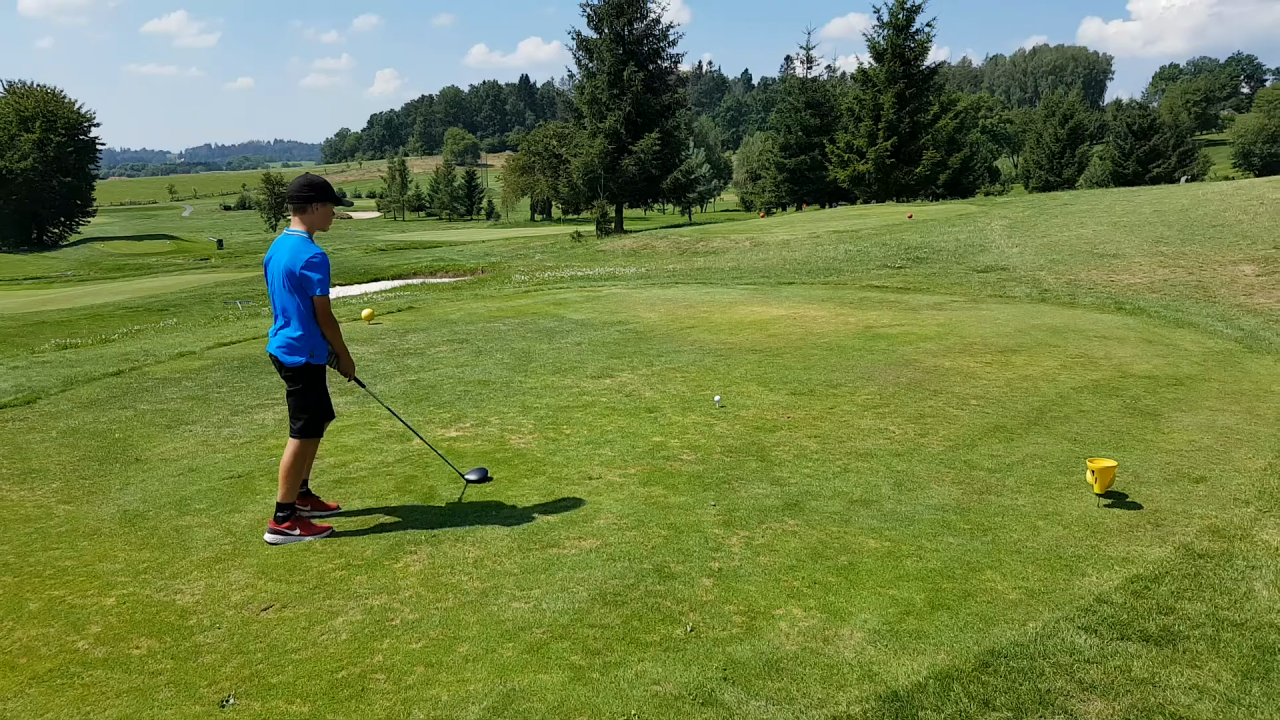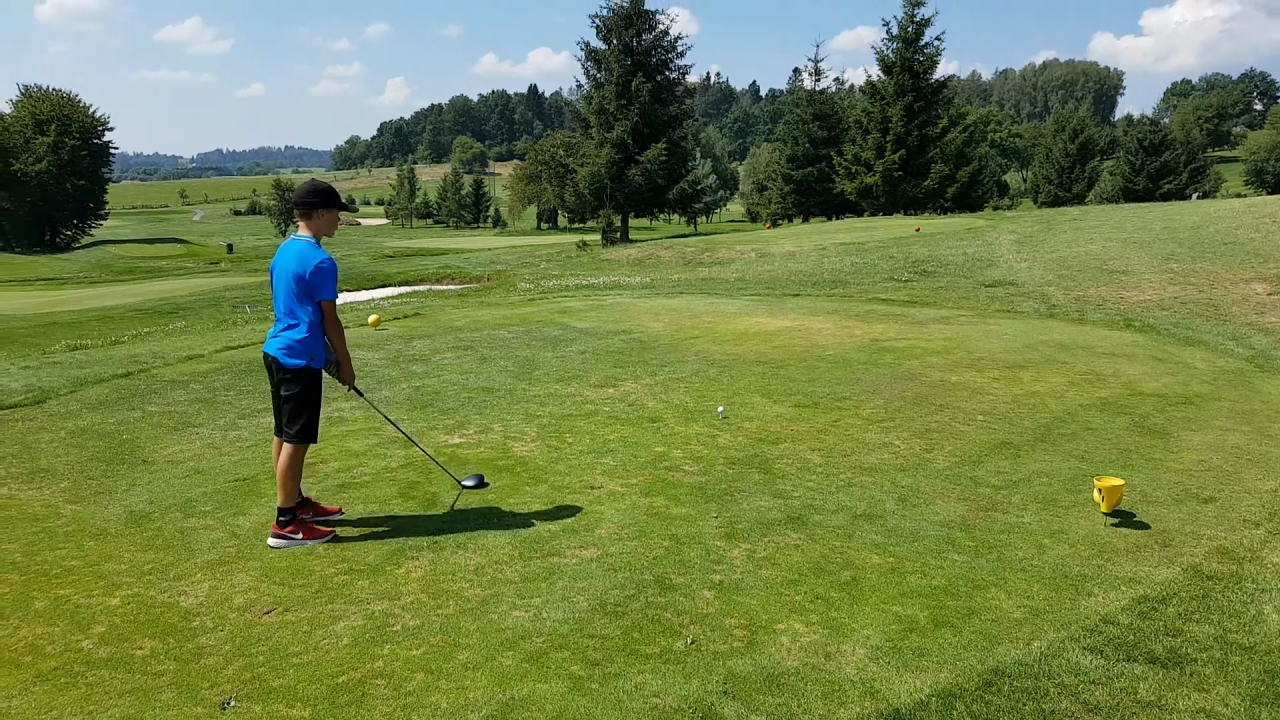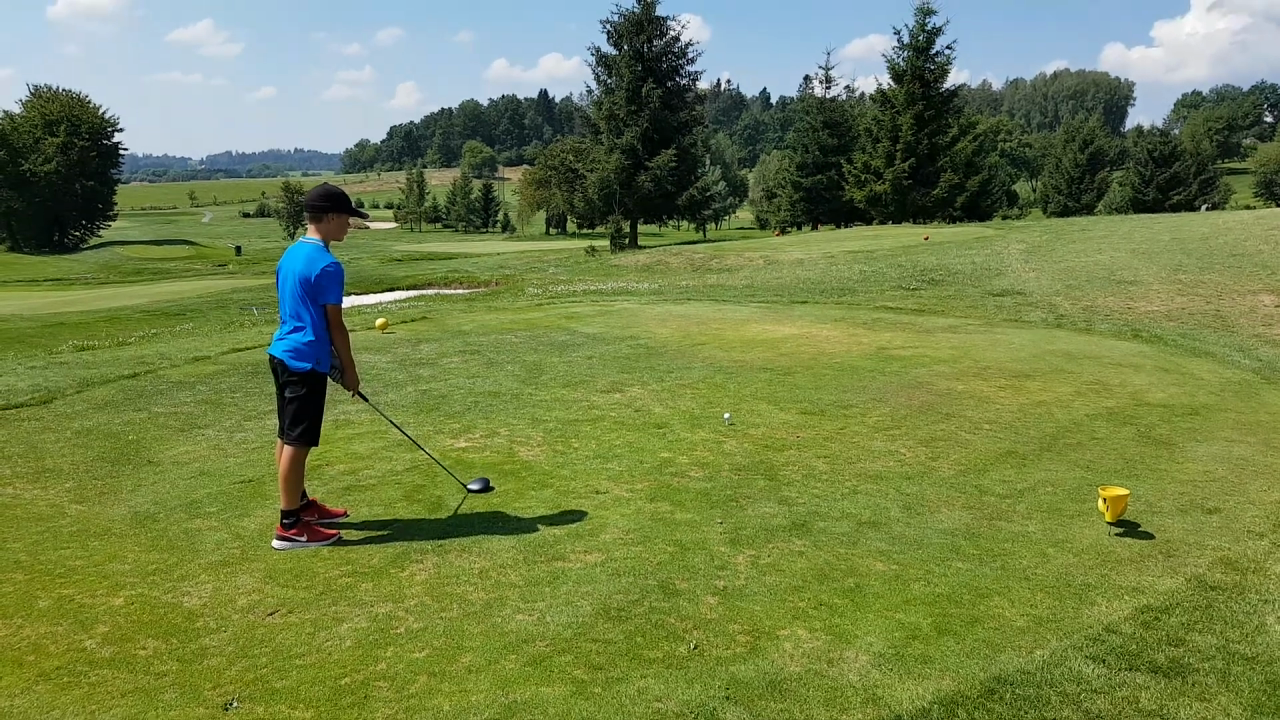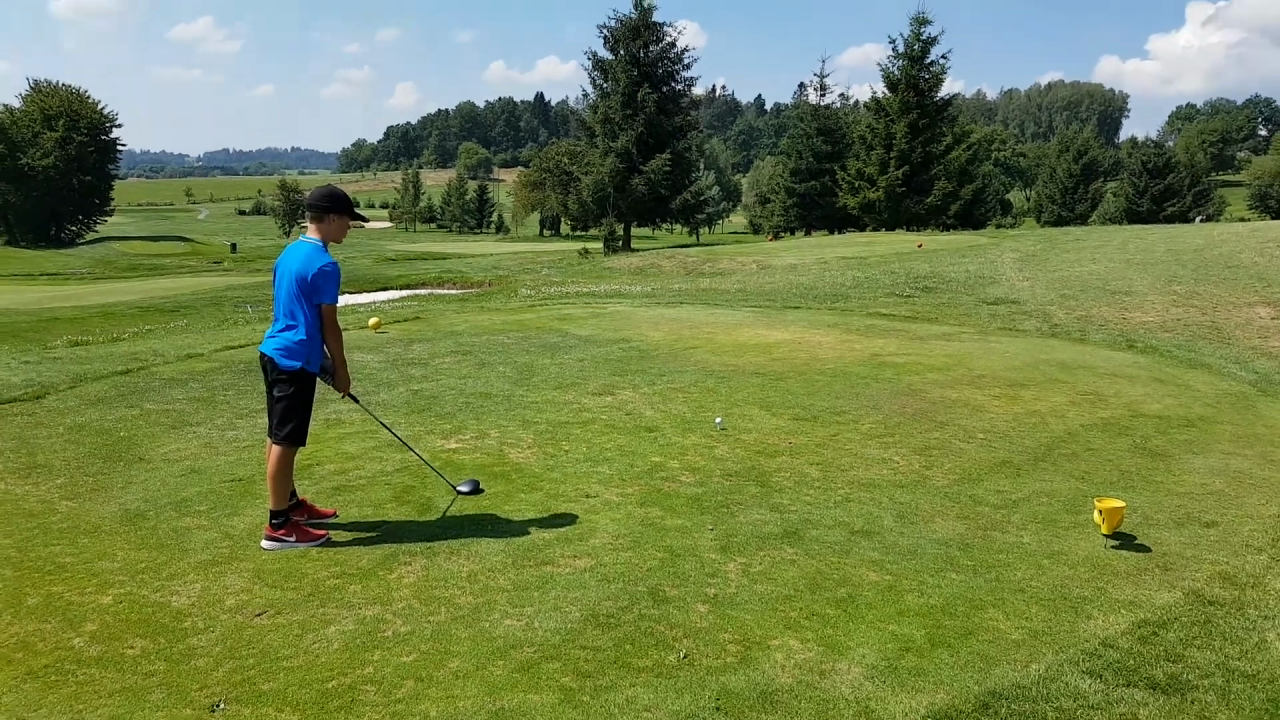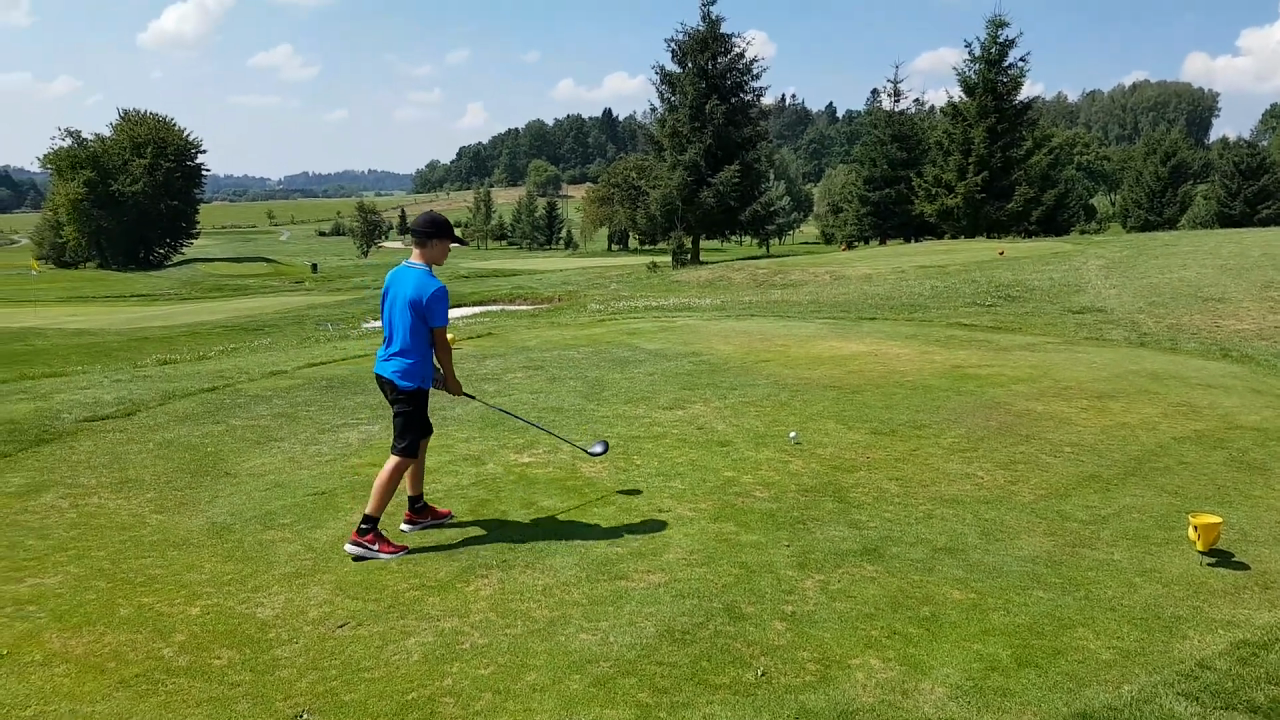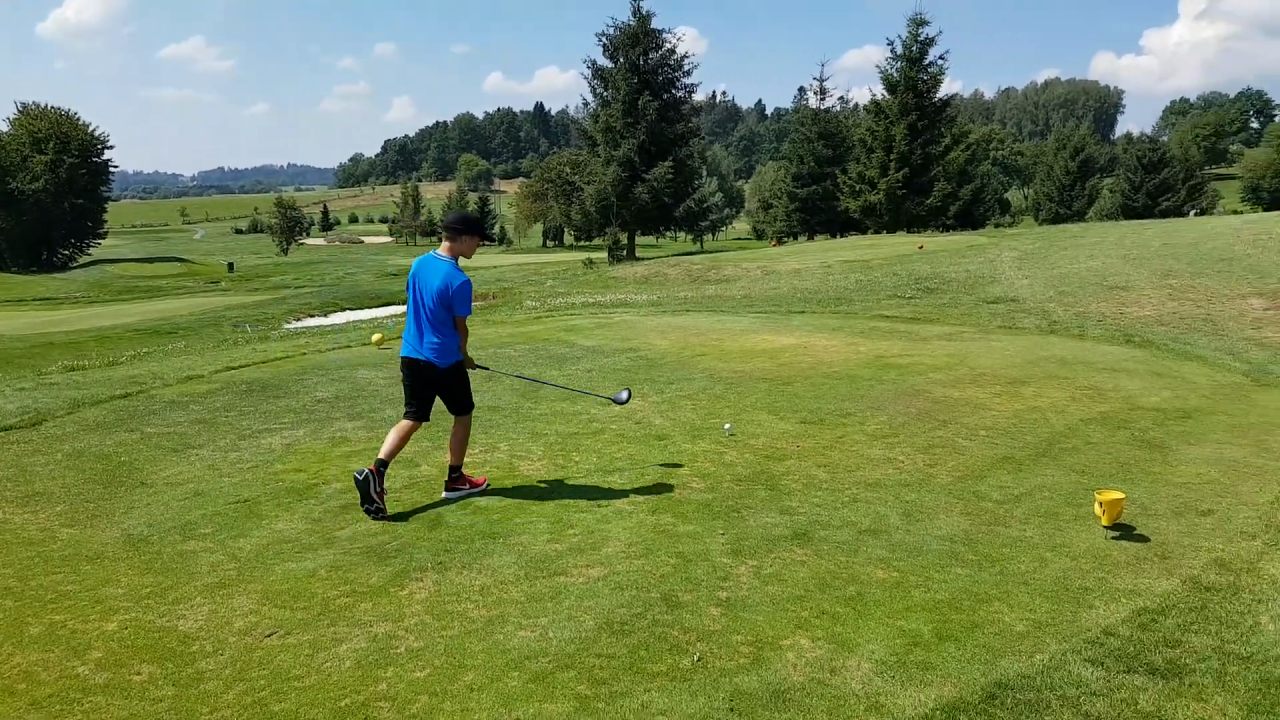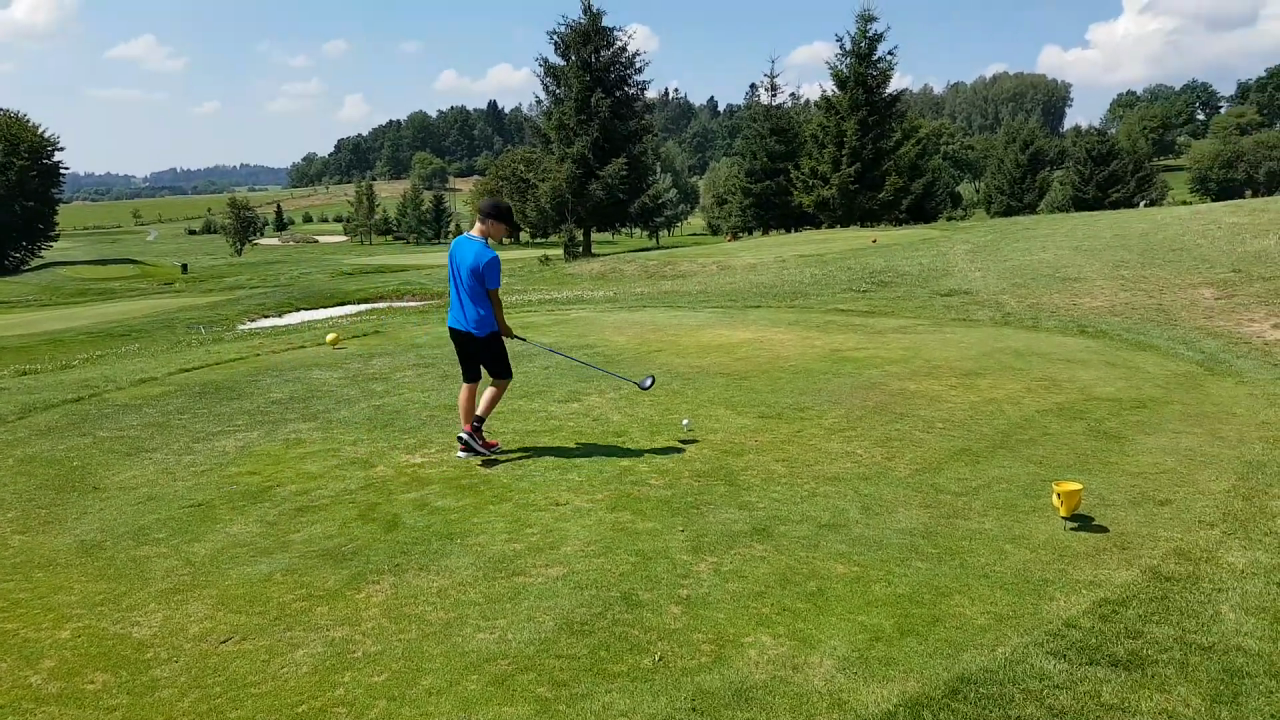
dt=0.7s
person 1, frame 1
left shoulder: (277, 247)
right shoulder: (312, 256)
right elbow: (324, 316)
left wrist: (327, 352)
right wrist: (344, 356)
left hip: (285, 346)
right hip: (303, 353)
left knee: (318, 420)
right knee: (303, 433)
left ankle: (301, 495)
right ankle: (282, 520)
person 1, frame 2
left shoulder: (283, 252)
right shoulder: (320, 261)
right elbow: (329, 320)
left wrist: (326, 353)
right wrist: (344, 363)
left hip: (277, 351)
right hip: (299, 359)
left knee: (285, 435)
right knee: (296, 440)
left ankle: (297, 503)
right ankle: (285, 524)
person 1, frame 3
left shoulder: (290, 254)
right shoulder: (327, 265)
right elbow: (334, 324)
left wrist: (332, 358)
right wrist: (349, 368)
left hip: (283, 353)
right hip: (305, 361)
left knee: (288, 437)
right knee: (297, 442)
left ankle: (301, 504)
right ankle: (289, 526)
person 1, frame 4
left shoulder: (289, 252)
right shoulder: (324, 265)
right elbow: (329, 325)
left wrist: (324, 360)
right wrist: (341, 369)
left hip: (274, 351)
right hip: (295, 360)
left knee: (279, 438)
right knee: (285, 441)
left ankle: (291, 503)
right ankle: (278, 526)
person 1, frame 5
left shoulder: (393, 276)
right shoulder: (433, 288)
right elbow: (439, 342)
left wrist: (433, 371)
right wrist: (450, 378)
left hip: (387, 370)
right hip: (409, 378)
left knee: (419, 437)
right knee: (403, 455)
left ankle: (417, 510)
right ankle: (365, 533)
person 1, frame 6
left shoulder: (418, 264)
right shoulder: (459, 281)
right elbow: (460, 327)
right wrist: (463, 356)
left hip: (410, 355)
right hip: (443, 359)
left knee: (413, 418)
right knee: (463, 414)
left ankle: (375, 472)
right ankle: (454, 480)
person 1, frame 7
left shoulder: (456, 244)
right shoulder: (488, 257)
right elbow: (494, 298)
right wrist: (503, 327)
left hip: (456, 325)
right hip: (482, 328)
left knee: (470, 381)
right knee: (502, 378)
left ankle: (470, 440)
right ankle: (472, 429)
